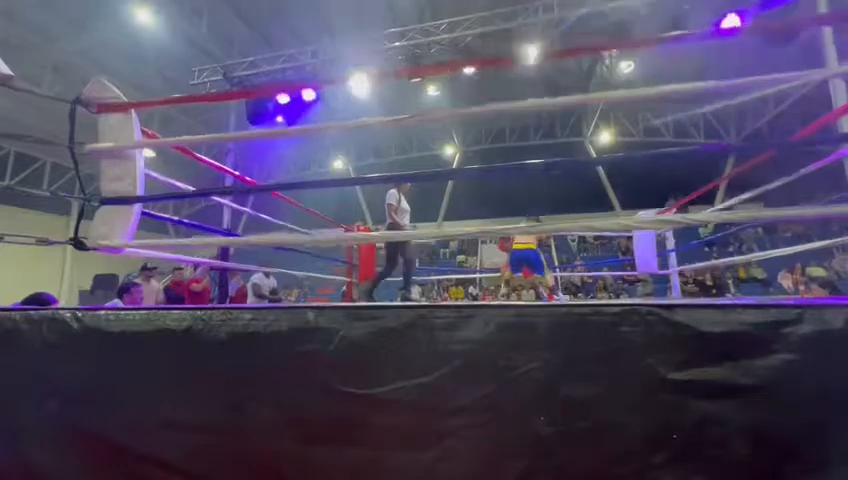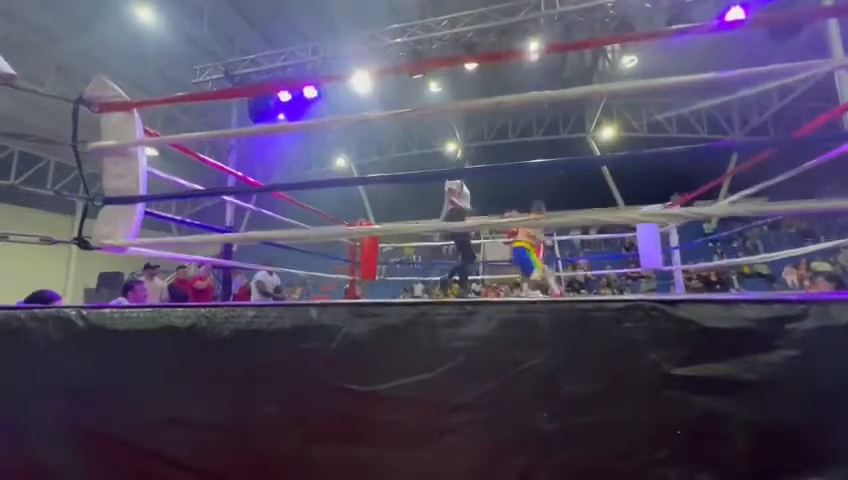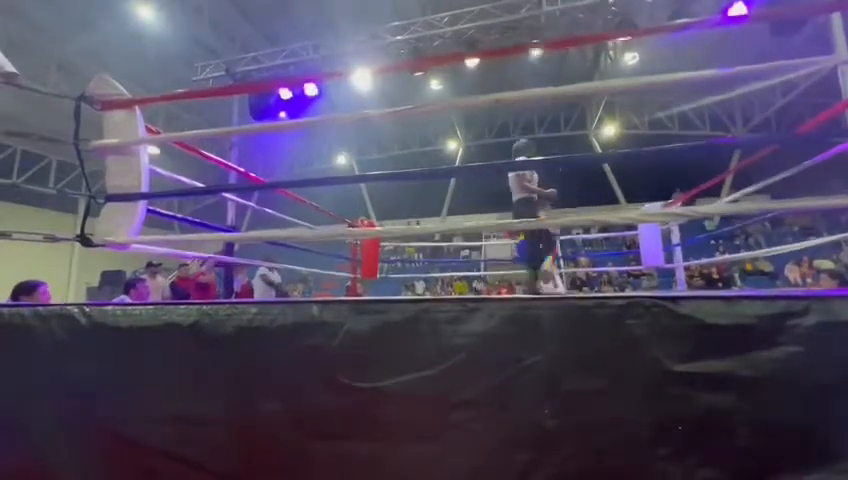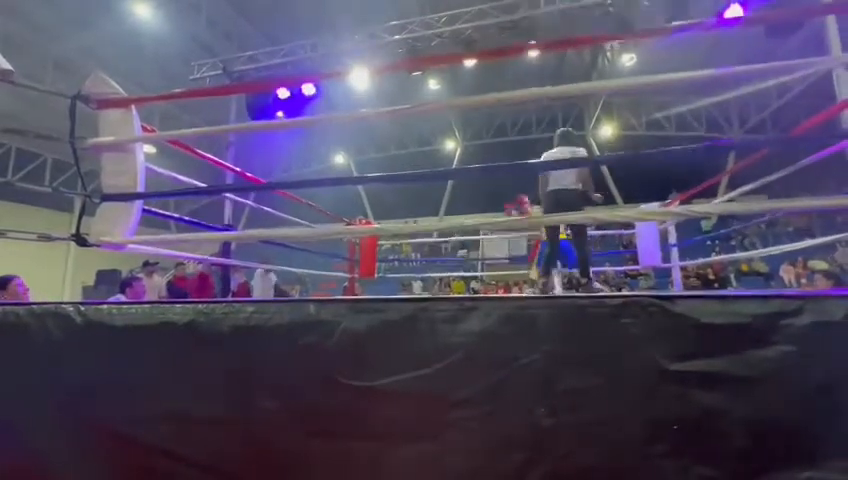
dt=0.7s
person 1, frame 1
left shoulder: (402, 197)
right shoulder: (393, 193)
right elbow: (390, 214)
left wrist: (406, 229)
right wrist: (403, 227)
right hip: (394, 231)
left knee: (410, 262)
right knee: (391, 265)
left ankle: (406, 292)
right ankle: (369, 290)
person 1, frame 2
left shoulder: (460, 182)
right shoulder: (455, 179)
right elbow: (451, 198)
right wrist: (465, 208)
left hip: (458, 220)
right hip: (455, 219)
left knee: (469, 257)
right knee: (468, 256)
left ankle: (447, 281)
right ankle: (463, 291)
person 1, frame 3
right shoulder: (523, 161)
right elbow: (522, 185)
right wrist: (545, 192)
left hip: (522, 208)
right hip: (526, 208)
left knee: (535, 246)
right knee: (547, 242)
left ankle: (532, 283)
person 1, frame 4
left shoulder: (547, 155)
right shoulder: (581, 152)
left elbow: (542, 185)
right elbow: (585, 177)
left wrist: (545, 205)
right wrist: (593, 195)
left hip: (552, 199)
right hip: (573, 198)
left knee: (552, 246)
right knee: (581, 243)
left ankle: (545, 283)
right ankle: (586, 283)
